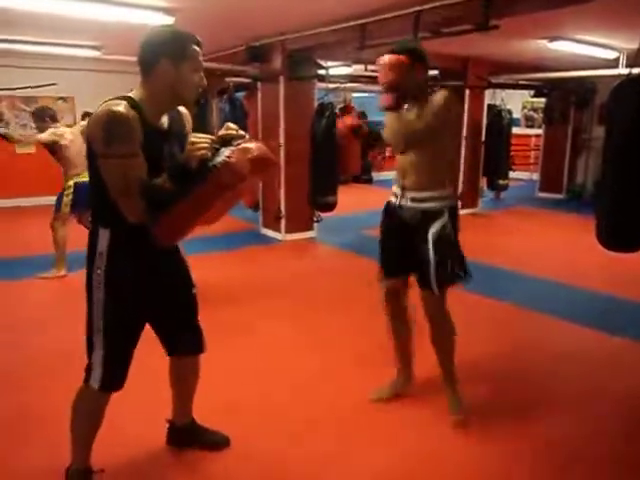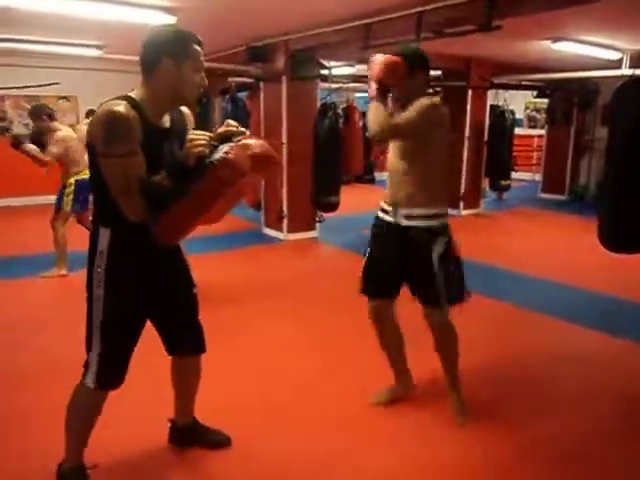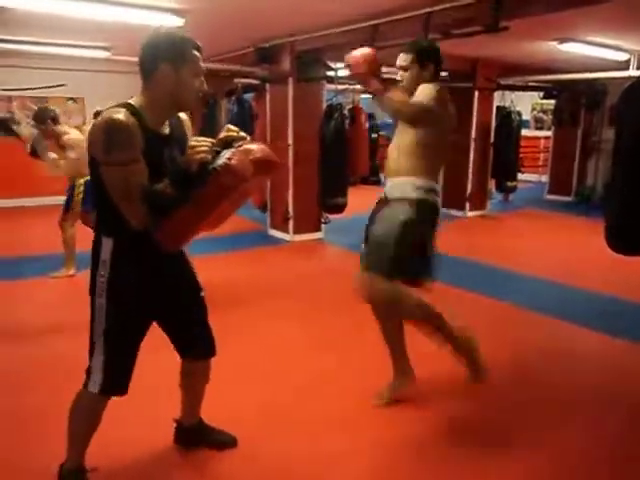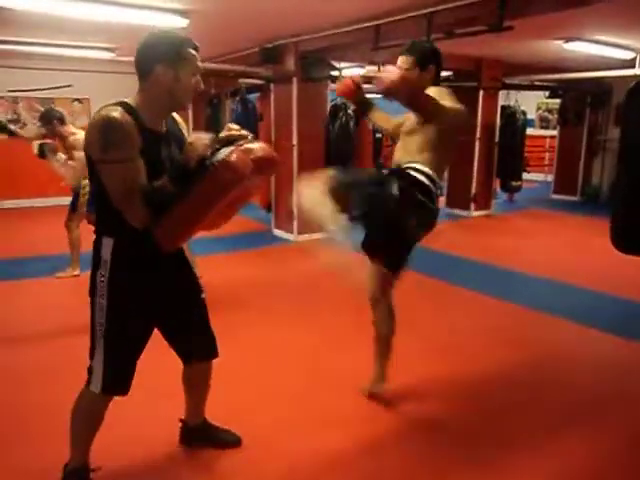
dt=0.1s
person 1, frame 1
left shoulder: (180, 118)
right shoulder: (116, 119)
right elbow: (135, 207)
left wrist: (212, 156)
right wrist: (181, 167)
left hip: (162, 250)
right hip: (118, 257)
left knee: (188, 347)
right knee: (103, 376)
left ankle: (182, 426)
person 1, frame 2
left shoulder: (182, 118)
right shoulder: (117, 118)
right elbow: (136, 207)
left wrist: (215, 154)
right wrist: (182, 164)
left hip: (163, 250)
right hip: (119, 256)
left knee: (190, 347)
right knee: (101, 373)
left ankle: (184, 425)
person 1, frame 3
left shoulder: (181, 124)
right shoulder: (117, 127)
right elbow: (138, 214)
left wrist: (217, 160)
right wrist: (184, 172)
left hip: (167, 255)
right hip: (123, 262)
left knee: (199, 350)
right knee: (104, 380)
left ankle: (190, 425)
person 1, frame 4
left shoulder: (176, 123)
right shoulder: (115, 124)
right elbow: (139, 213)
right wrist: (186, 167)
left hip: (164, 259)
right hip: (121, 261)
left knee: (201, 353)
right knee: (106, 381)
left ankle: (195, 425)
person 2, frame 1
left shoulder: (442, 101)
right shoulder: (407, 104)
left elbow: (399, 139)
left wrist: (393, 102)
left hip: (433, 212)
right hip: (399, 206)
left knee: (434, 303)
right knee: (392, 293)
left ankle: (452, 387)
right ankle: (404, 375)
person 2, frame 2
left shoulder: (429, 108)
right shoulder: (414, 112)
left elbow: (380, 130)
left wrist: (379, 95)
left hip: (424, 228)
right hip: (390, 221)
left knee: (436, 317)
right knee: (379, 309)
left ankle: (455, 388)
right ankle: (403, 380)
person 2, frame 3
left shoulder: (430, 95)
right shoulder: (421, 102)
left elbow: (408, 112)
left wrist: (373, 83)
left hip: (412, 203)
right hip: (396, 202)
left knee: (377, 289)
right knee: (381, 292)
left ankle: (458, 341)
right ankle: (401, 375)
person 2, frame 4
left shoulder: (435, 95)
right shoulder: (414, 106)
left elbow: (459, 118)
right elbow: (389, 127)
right wrist: (362, 100)
left hip: (409, 188)
right hip: (409, 203)
left knee: (314, 187)
right knee: (378, 292)
right ankle: (379, 377)
person 3, frame 1
left shoulder: (56, 134)
right shoulder: (73, 131)
left elbow: (27, 139)
left hip: (76, 183)
right hip: (85, 179)
left knee: (58, 223)
right knee: (84, 220)
left ankle: (60, 268)
person 3, frame 2
left shoulder: (60, 136)
right shoulder: (65, 132)
left elbow: (47, 161)
left wrist: (26, 148)
left hip: (76, 181)
right hip: (83, 178)
left knee: (57, 222)
right knee: (83, 219)
left ankle: (61, 267)
person 3, frame 3
left shoulder: (69, 138)
right shoulder: (57, 135)
left elbow: (69, 168)
left wrist: (50, 156)
left hip: (83, 182)
right hip: (83, 181)
left knee: (66, 223)
right knee: (87, 219)
left ankle: (69, 267)
person 3, frame 4
left shoulder: (76, 139)
right shoulder: (63, 136)
left elbow: (78, 167)
left wrist: (59, 158)
left hip: (87, 183)
right hip: (85, 182)
left knee: (72, 223)
left ankle: (74, 267)
